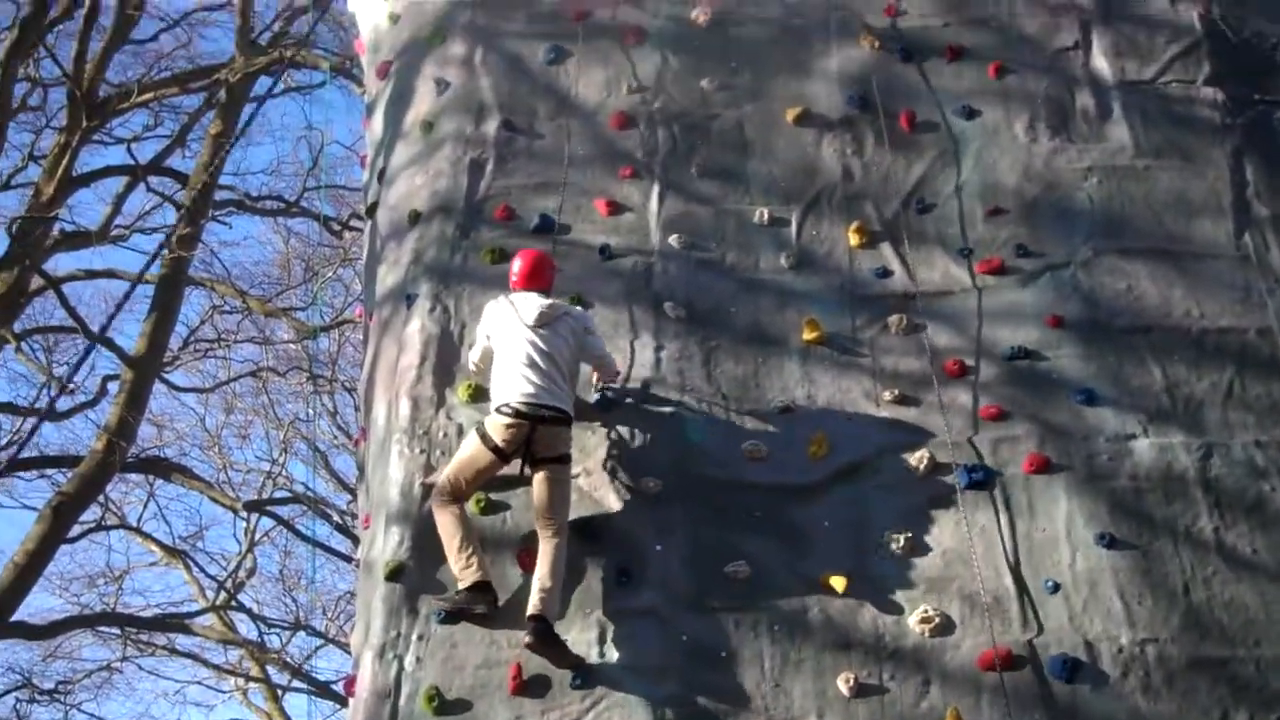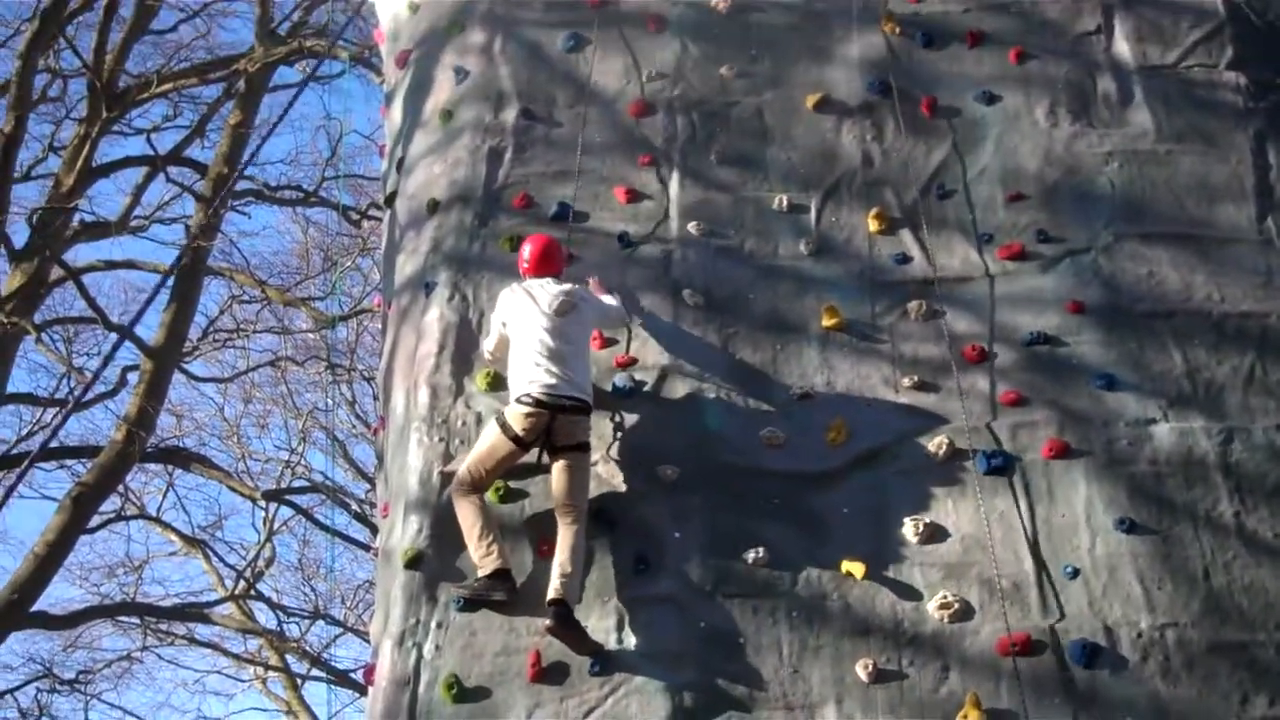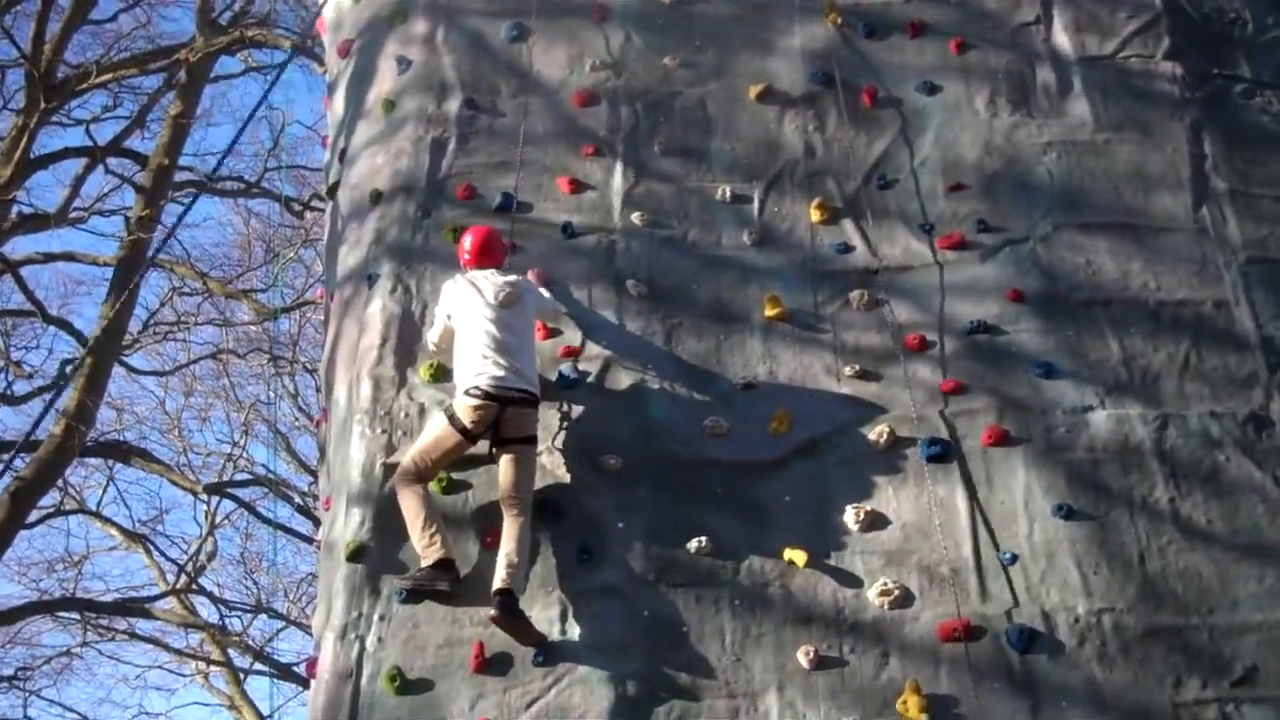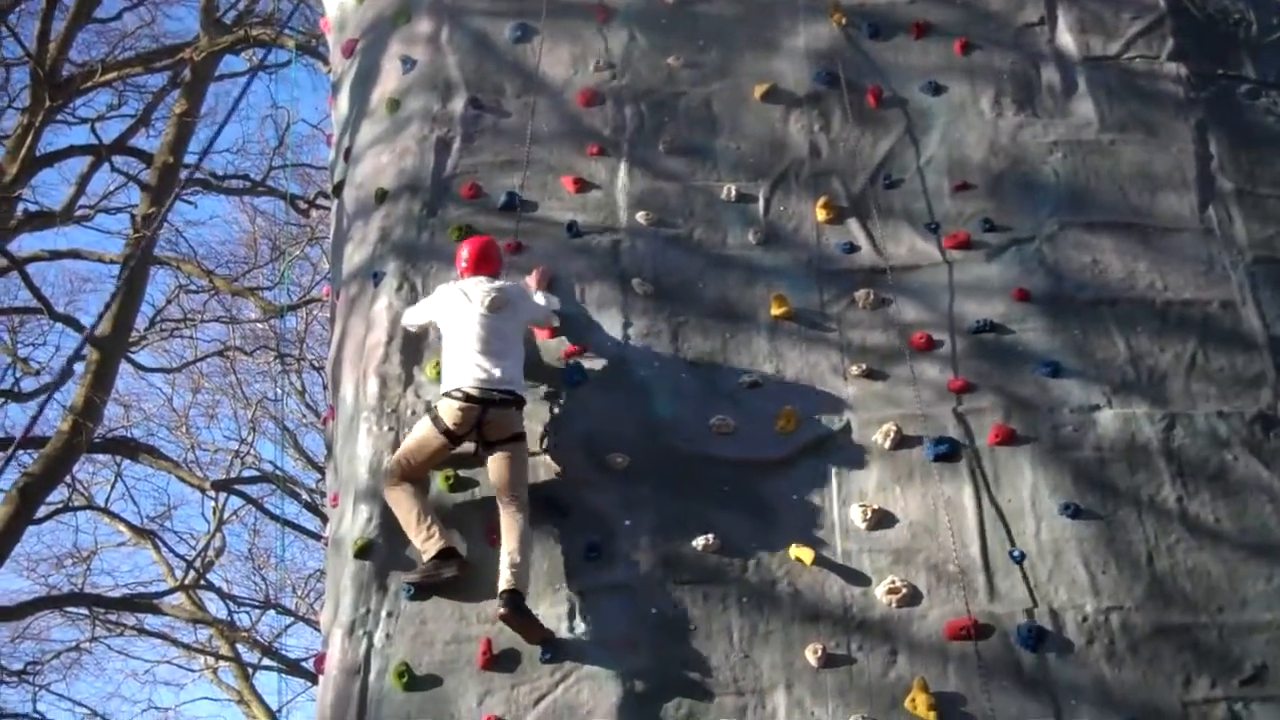
dt=0.3s
person 1, frame 1
left shoulder: (497, 309)
right shoulder: (574, 317)
left elbow: (476, 365)
right elbow: (607, 371)
right wrist: (607, 379)
left hip: (509, 418)
right hip: (554, 427)
left knee: (445, 494)
right knee: (553, 531)
left ankle: (476, 585)
right ankle: (541, 621)
person 1, frame 2
left shoulder: (511, 297)
right shoulder: (585, 299)
left elbow: (492, 354)
right elbow: (620, 316)
left hip: (528, 407)
right hip: (575, 414)
left knee: (465, 486)
right knee: (571, 518)
left ankle: (494, 573)
right ankle: (561, 605)
person 1, frame 3
left shoulder: (455, 289)
right shoulder: (525, 291)
left elbow: (437, 345)
right elbow: (552, 310)
left hip: (476, 400)
right hip: (523, 405)
left knee: (408, 476)
right knee: (518, 510)
left ankle: (438, 563)
right ankle: (506, 596)
person 1, frame 4
left shoulder: (447, 294)
right shoulder: (517, 295)
left elbow: (409, 320)
right elbow: (547, 316)
right wrist: (539, 289)
left hip: (459, 403)
right hip: (505, 407)
left knee: (397, 478)
right knee: (515, 508)
left ankle: (440, 553)
right ankle: (512, 595)
